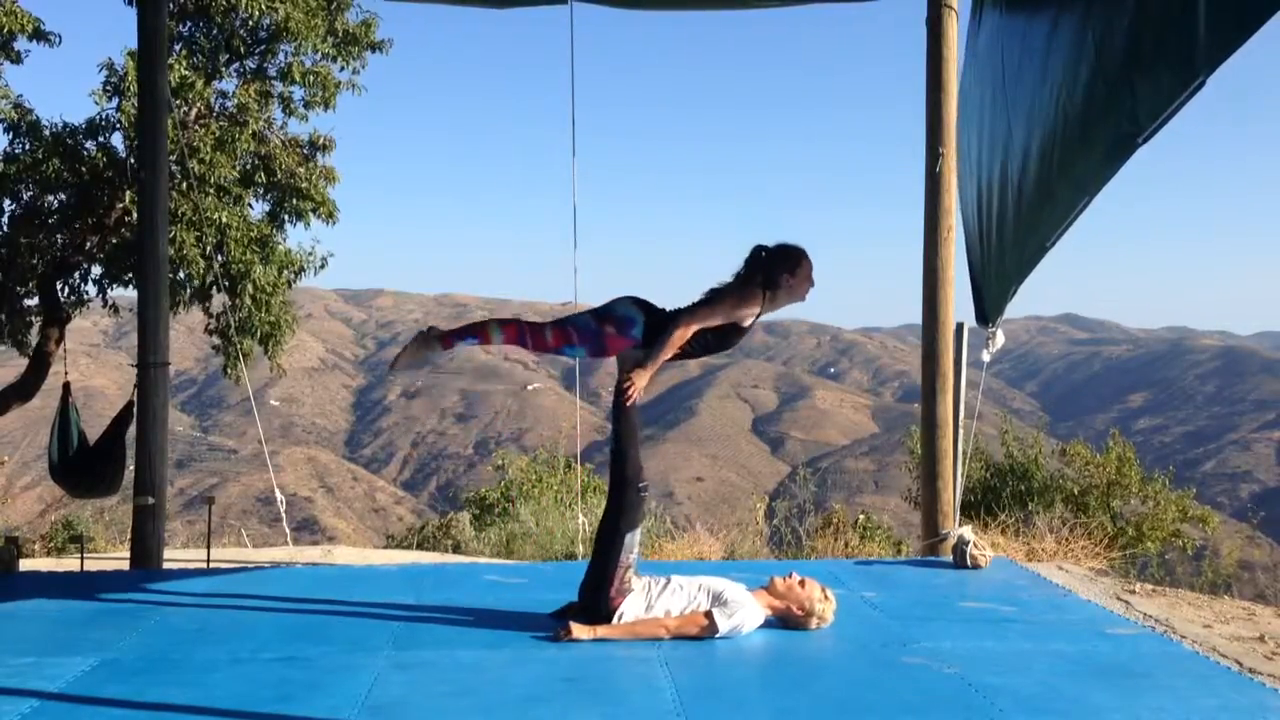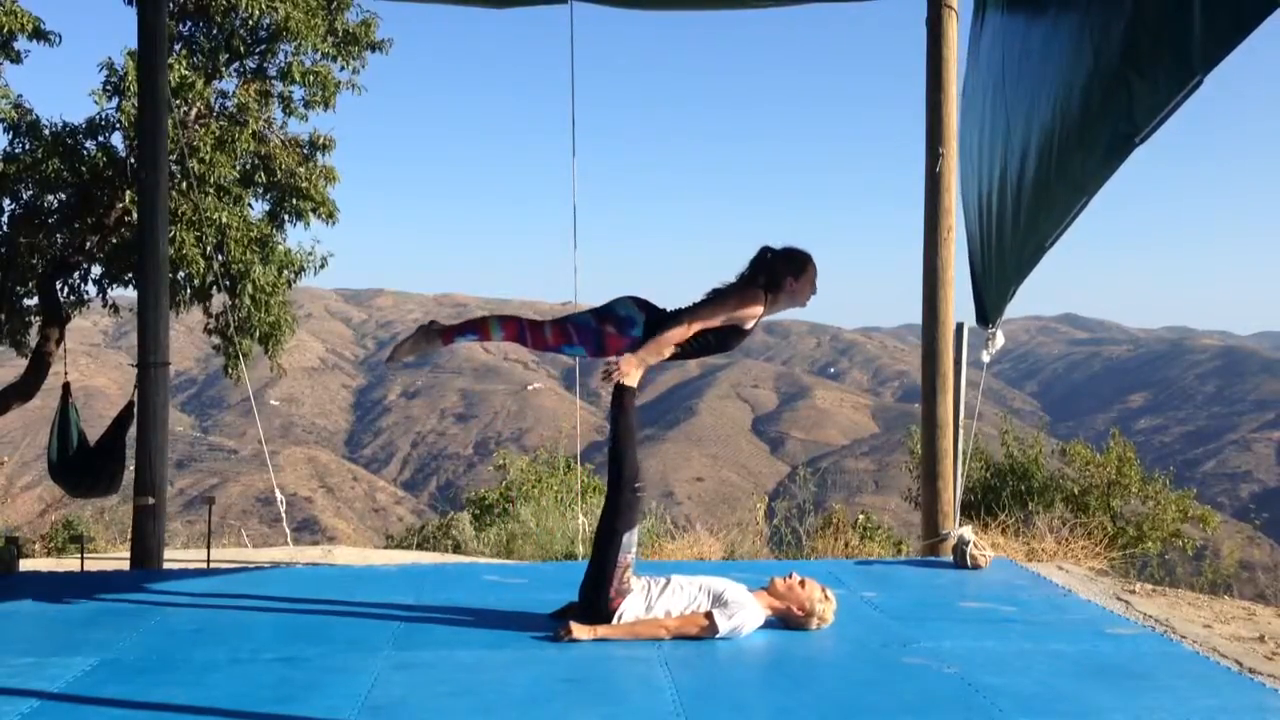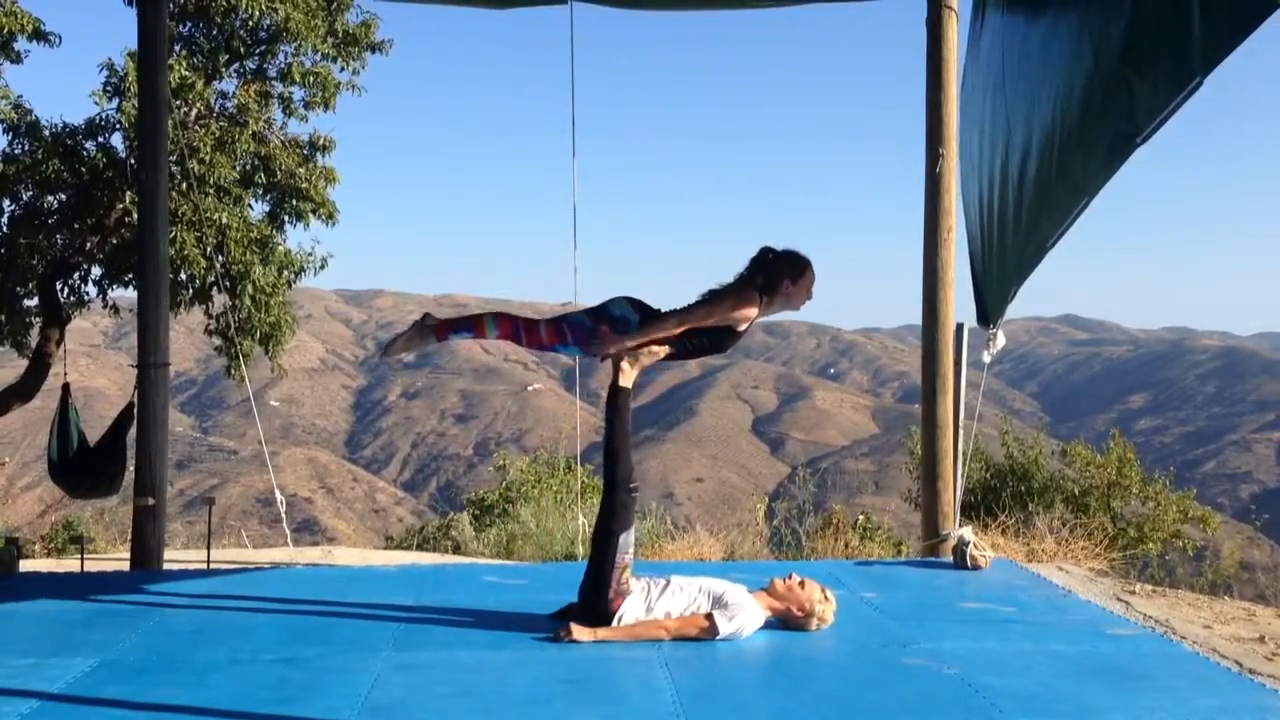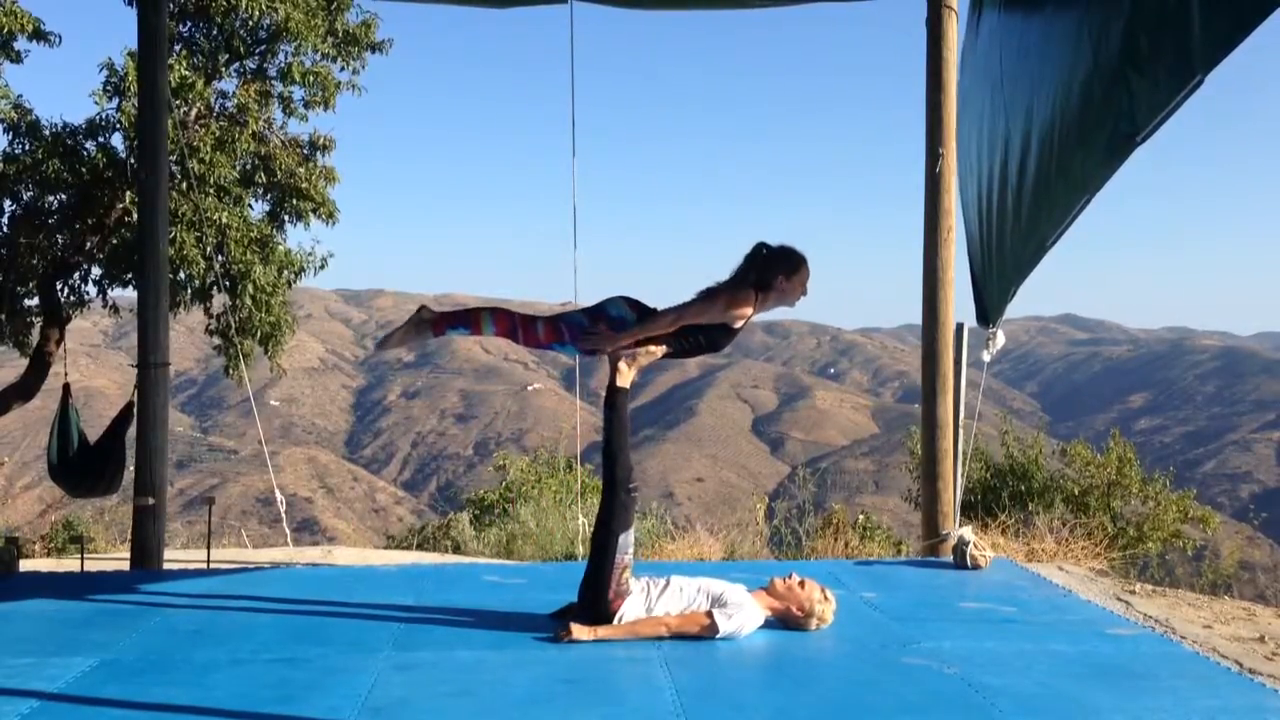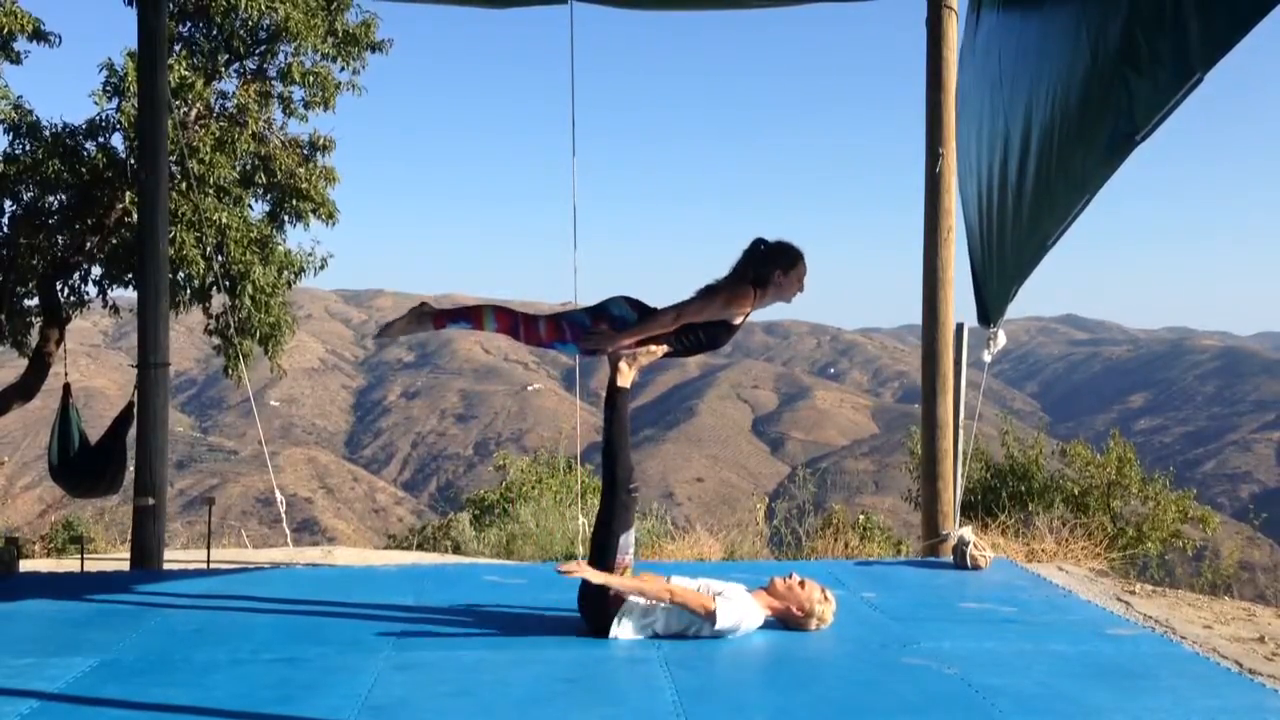
dt=0.3s
person 1, frame 1
left shoulder: (747, 295)
right shoulder: (750, 302)
right elbow: (685, 325)
left wrist: (643, 362)
right wrist: (646, 370)
left hip: (633, 324)
right hip: (630, 326)
left knee: (538, 336)
right knee: (533, 336)
left ankle: (441, 339)
right ankle: (437, 341)
person 1, frame 2
left shoulder: (748, 299)
right shoulder: (752, 305)
right elbow: (690, 324)
left wrist: (639, 355)
right wrist: (638, 358)
left hip: (634, 325)
right hip: (632, 328)
left knee: (537, 333)
right knee: (534, 334)
left ankle: (441, 333)
right ankle: (436, 336)
person 1, frame 3
left shoulder: (744, 299)
right shoulder: (746, 307)
right elbow: (683, 321)
left wrist: (628, 342)
right wrist: (626, 345)
left hip: (629, 323)
right hip: (626, 326)
left knee: (533, 331)
right knee: (529, 333)
left ankle: (437, 325)
right ankle: (431, 333)
person 1, frame 4
left shoulder: (739, 296)
right shoulder: (742, 304)
right elbow: (677, 317)
left wrist: (623, 339)
right wrist: (621, 341)
left hip: (625, 322)
right hip: (623, 325)
left knee: (530, 329)
right knee: (527, 330)
left ankle: (434, 320)
right ankle: (426, 328)
person 1, frame 5
left shoulder: (738, 293)
right shoulder: (742, 300)
right elbow: (679, 316)
left wrist: (627, 339)
right wrist: (625, 341)
left hip: (628, 324)
right hip: (624, 327)
left knee: (530, 329)
right knee: (527, 329)
left ankle: (433, 316)
right ankle: (429, 320)
person 2, frame 1
left shoulder: (744, 615)
right shoulder: (742, 599)
left elbow: (668, 627)
left wrist: (594, 631)
left hip: (613, 605)
right hip: (618, 599)
left knee: (630, 493)
person 2, frame 2
left shoulder: (745, 616)
right shoulder: (743, 599)
left elbow: (668, 629)
left wrist: (594, 632)
left hip: (613, 608)
right hip: (616, 603)
left knee: (627, 495)
left ankle: (628, 383)
person 2, frame 3
left shoulder: (745, 617)
right shoulder: (743, 600)
left elbow: (668, 629)
left wrist: (594, 633)
left hip: (613, 611)
right hip: (619, 602)
left knee: (621, 498)
left ankle: (624, 380)
person 2, frame 4
left shoulder: (745, 617)
right shoulder: (742, 600)
left elbow: (668, 626)
left wrist: (594, 631)
left hip: (612, 610)
right hip: (616, 607)
left knee: (620, 499)
left ankle: (621, 379)
person 2, frame 5
left shoulder: (743, 615)
right shoulder: (741, 600)
left elbow: (673, 594)
left wrist: (603, 576)
left hip: (610, 616)
right hip: (618, 605)
left knee: (621, 499)
left ankle: (622, 380)
